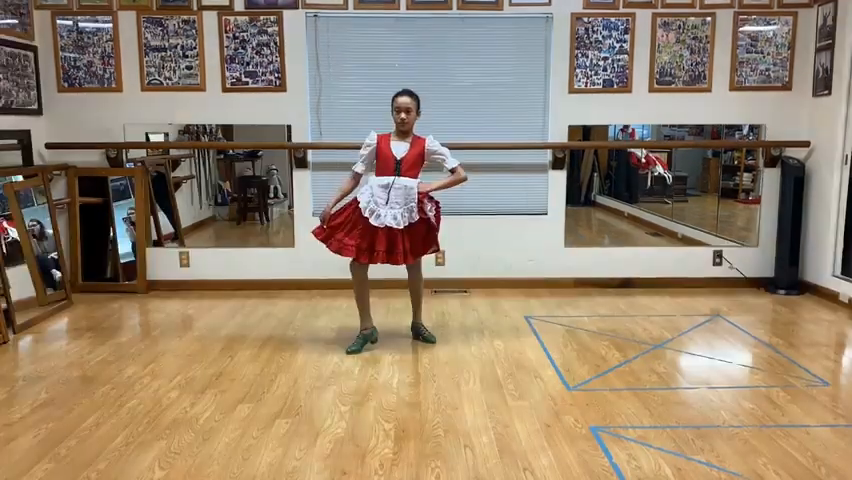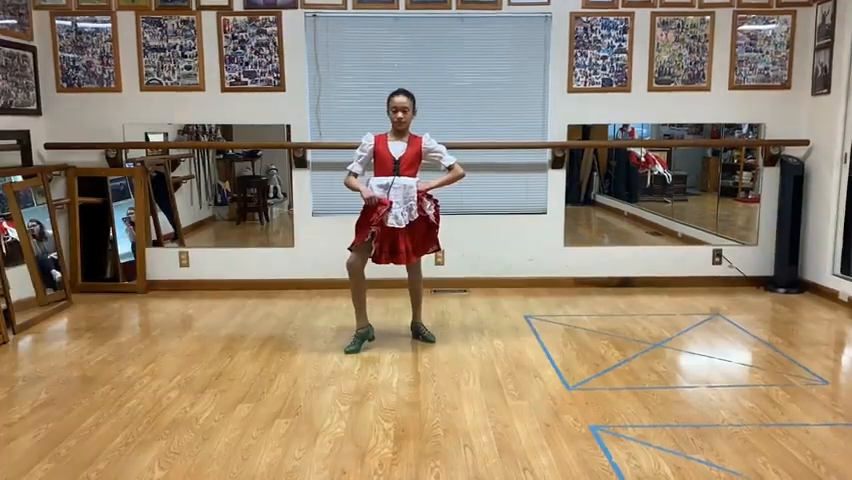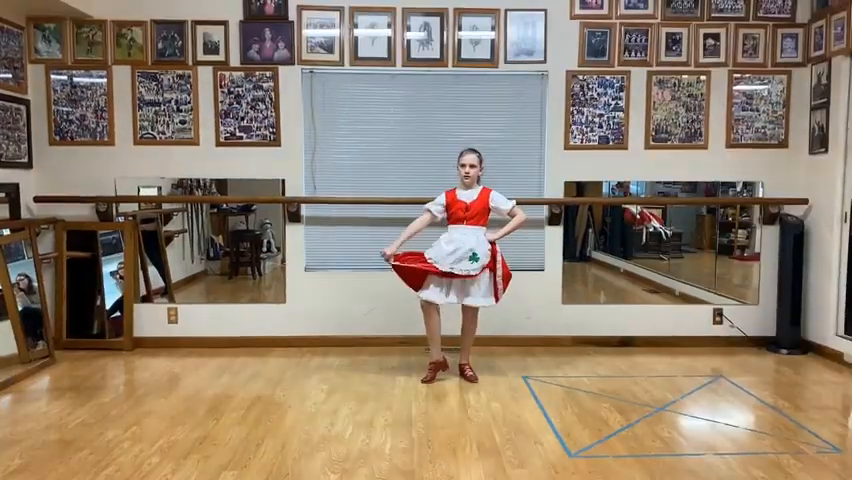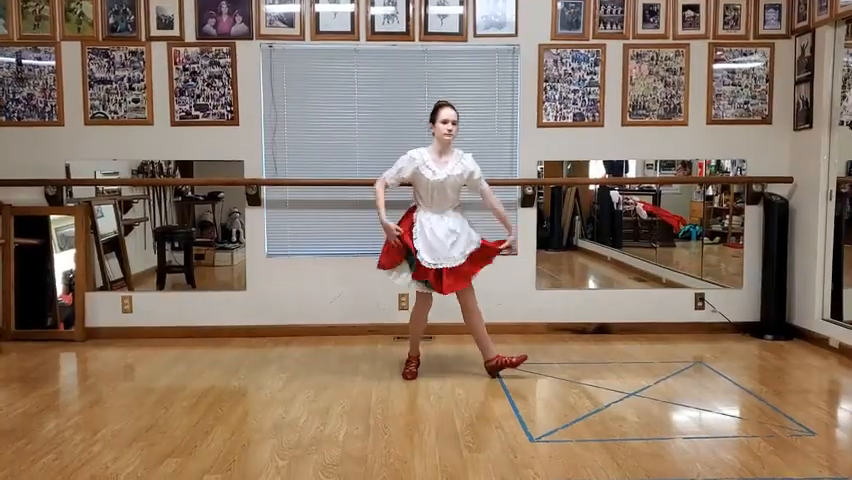
dt=0.7s
person 1, frame 1
left shoulder: (426, 145)
right shoulder: (375, 141)
left elbow: (460, 175)
right elbow: (355, 176)
left wrist: (430, 187)
right wrist: (332, 205)
left hip: (409, 210)
right hip: (374, 207)
left knee: (414, 267)
right knee: (358, 267)
left ankle: (417, 323)
right ankle: (367, 328)
person 1, frame 2
left shoulder: (423, 143)
right shoulder: (372, 142)
left elbow: (458, 172)
right elbow: (349, 177)
left wrist: (429, 186)
right wrist: (363, 189)
left hip: (410, 209)
right hip: (379, 209)
left knee: (413, 266)
right knee: (354, 263)
left ankle: (417, 323)
right ankle: (363, 327)
person 1, frame 3
left shoulder: (490, 196)
right shoulder: (447, 197)
left elbow: (520, 216)
right elbow: (422, 221)
left wrist: (496, 235)
right wrist: (394, 246)
left hip: (477, 254)
right hip: (447, 253)
left knee: (470, 309)
right knee: (428, 301)
person 1, frame 4
left shoulder: (465, 162)
right shoulder: (415, 158)
left elbow: (489, 197)
right elbow: (381, 184)
left wrist: (510, 230)
right wrist: (383, 219)
left hip: (454, 232)
right hip: (423, 232)
left knee: (467, 296)
right knee: (424, 300)
left ankle: (491, 357)
right ankle: (413, 356)
